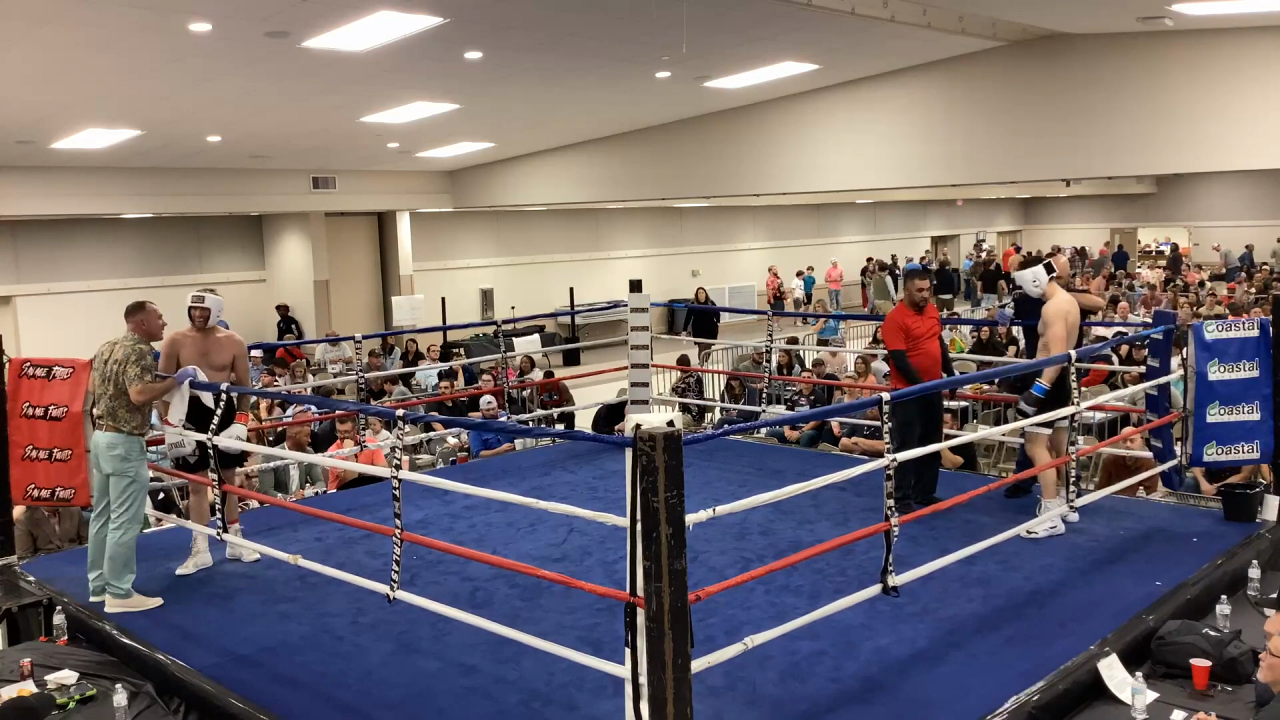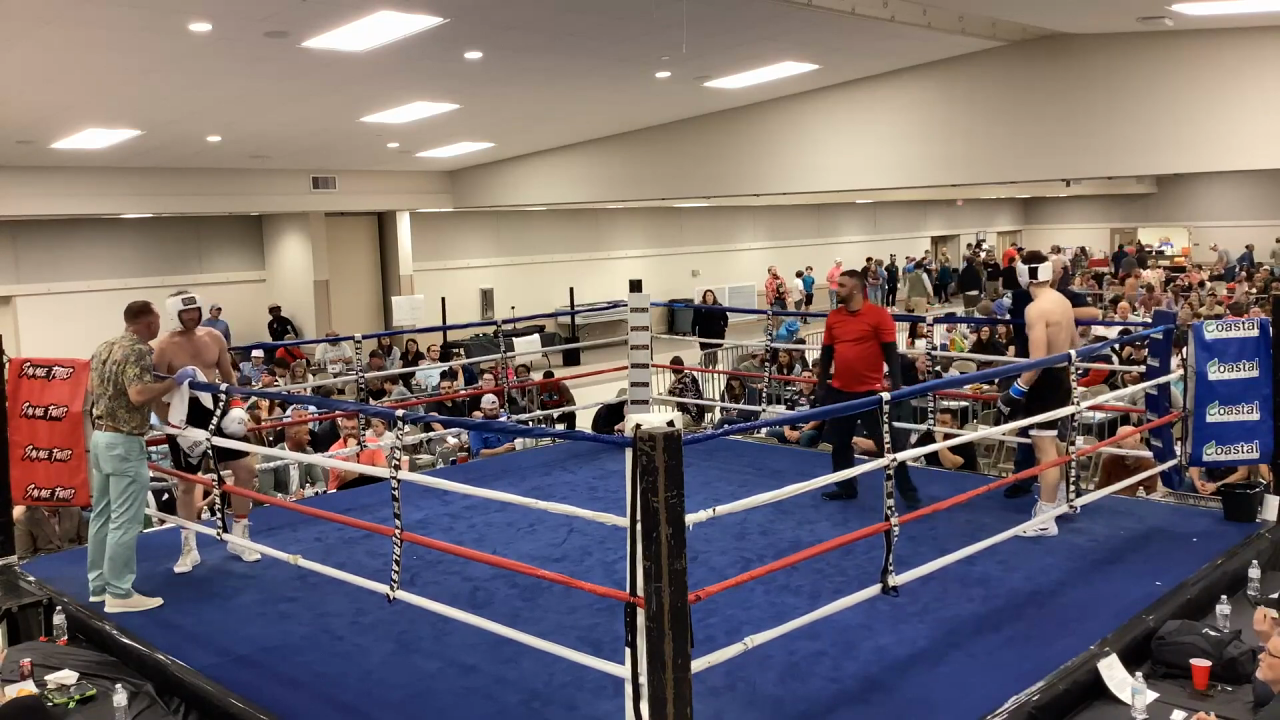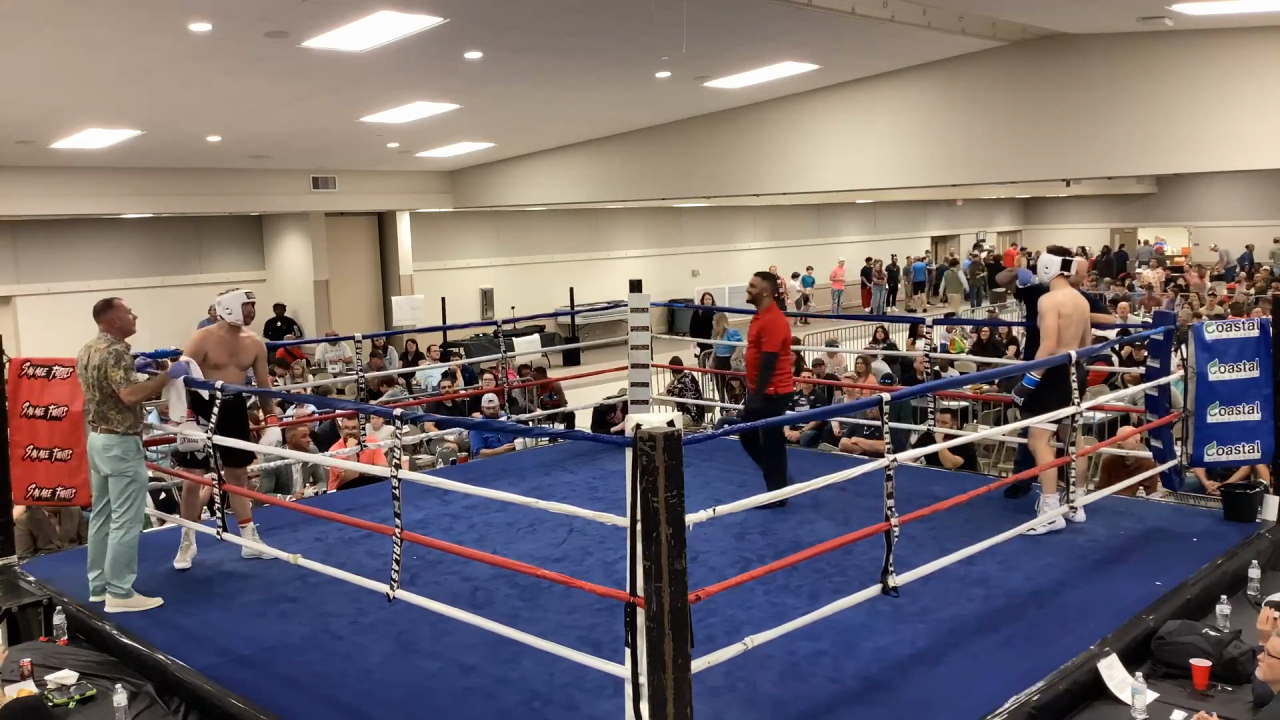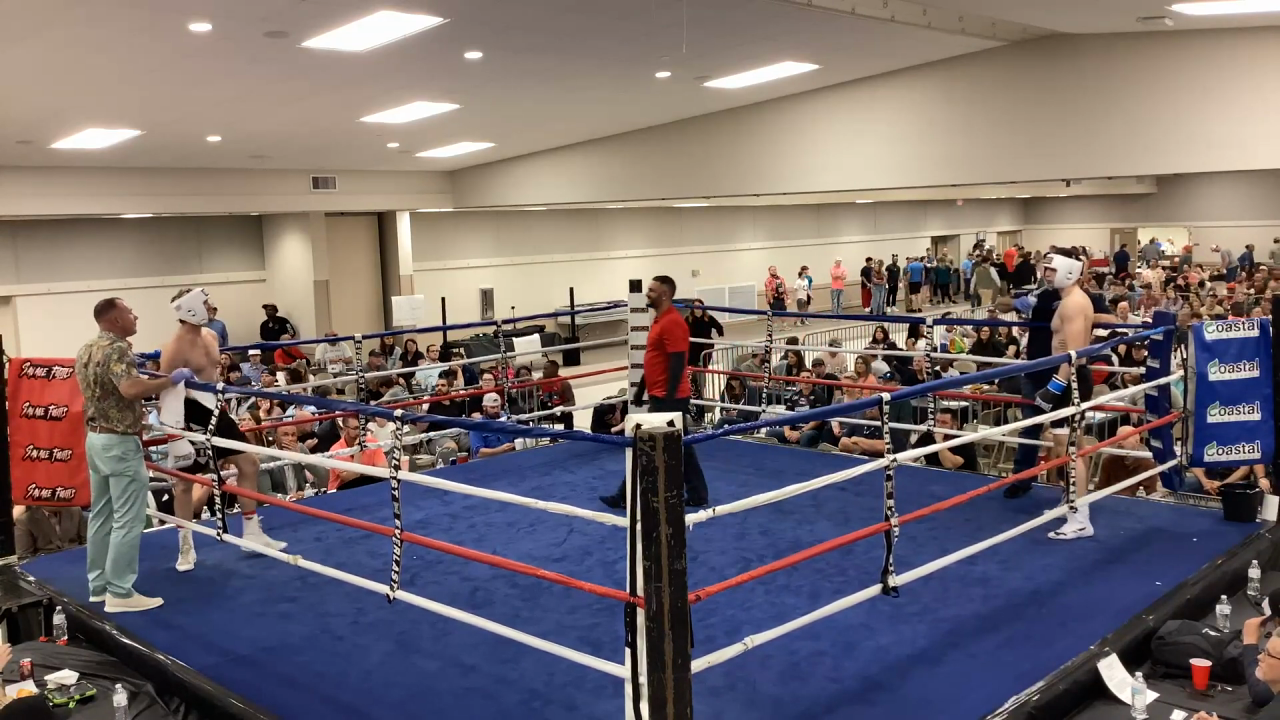
dt=1s
person 1, frame 1
left shoulder: (106, 348)
right shoulder: (138, 351)
left elbow: (93, 387)
right elbow: (140, 394)
right wrist: (176, 379)
left hip: (100, 437)
right hip: (124, 443)
left knee: (102, 515)
right knee: (125, 521)
left ankle: (99, 585)
right ankle: (119, 593)
person 1, frame 2
left shoulder: (104, 348)
right shoulder: (137, 351)
right elbow: (139, 395)
right wrist: (176, 380)
left hip: (100, 437)
right hip: (124, 443)
left knee: (102, 515)
right knee: (125, 521)
left ankle: (99, 585)
right ankle: (119, 593)
person 1, frame 3
left shoulder: (87, 350)
right shoulder: (115, 351)
right elbow: (130, 395)
left wrist: (131, 369)
right wrist: (168, 374)
left hip: (97, 439)
right hip: (120, 444)
left knee: (102, 515)
right knee: (125, 520)
left ankle: (99, 584)
right ankle: (120, 593)
person 1, frame 4
left shoulder: (86, 351)
right shoulder: (116, 350)
right elbow: (131, 389)
right wrist: (171, 378)
left hip: (96, 439)
right hip: (119, 443)
left knee: (102, 516)
right knee: (127, 519)
left ankle: (99, 585)
right ankle: (119, 592)
person 2, frame 1
left shoulder: (1053, 307)
right shoulder: (1068, 300)
left elbow: (1056, 356)
left wrist: (1035, 391)
left hip: (1050, 380)
right hip: (1062, 378)
left knee: (1035, 447)
right knee: (1059, 446)
left ankle: (1051, 518)
right ankle: (1065, 505)
person 2, frame 2
left shoulder: (1036, 309)
right shoulder: (1063, 301)
left elbow: (1037, 359)
right elbow: (1072, 343)
left wrist: (1015, 392)
left hip: (1045, 380)
right hip: (1061, 376)
left knee: (1044, 450)
right knee: (1050, 443)
left ankle: (1045, 521)
person 2, frame 3
left shoulder: (1049, 300)
right shoulder: (1081, 300)
left elbow: (1047, 347)
left wrist: (1029, 381)
left hip: (1055, 374)
right hip: (1075, 371)
left knee: (1038, 440)
left ankle: (1051, 513)
right ankle: (1075, 506)
person 2, frame 4
left shoulder: (1071, 303)
right shoulder: (1079, 299)
left elbow: (1073, 352)
left wrist: (1054, 386)
left hip: (1068, 378)
right hip: (1076, 375)
left knee: (1065, 446)
left ankle: (1081, 520)
right ankle: (1074, 504)
person 3, frame 1
left shoulder: (233, 342)
right shoulder: (175, 341)
left elbow: (243, 384)
left wrist: (242, 419)
right wrist: (169, 423)
left hip: (223, 410)
right hip: (189, 413)
left knee: (229, 481)
right knee: (197, 485)
left ankle: (235, 542)
right ankle: (200, 551)
person 3, frame 2
left shoulder: (214, 337)
right shoulder: (163, 348)
left elbow: (227, 374)
left wrist: (236, 405)
right wrist: (175, 428)
left hip: (215, 408)
right hip: (185, 414)
left knee: (246, 470)
right knee: (187, 483)
left ankle: (239, 538)
right ankle: (189, 549)
person 3, frame 3
left shoulder: (255, 343)
right shoulder: (203, 339)
left elbow: (264, 384)
left wrist: (272, 421)
left hip: (234, 407)
right hip: (202, 408)
left knee: (238, 477)
right knee: (192, 481)
left ankle: (250, 541)
right ankle: (187, 542)
person 3, frame 4
left shoulder: (210, 336)
right shoulder: (174, 348)
right elbow: (167, 395)
right wrist: (175, 436)
left hip: (214, 408)
right hip: (188, 414)
left knee: (249, 463)
right knee: (185, 481)
left ankle: (254, 534)
right ankle: (186, 548)
person 4, frame 1
left shoulder: (932, 311)
right shoulder: (895, 319)
right elbow: (899, 359)
left wrist: (950, 374)
right wrist: (921, 385)
left hip: (932, 389)
right hip: (908, 391)
left knee: (931, 444)
right knee: (907, 446)
left ankle: (924, 492)
right ankle: (902, 498)
person 4, frame 2
left shoulder: (879, 315)
right shoulder: (834, 317)
left elbow: (891, 352)
right elbow: (826, 353)
left wrist: (896, 385)
right wrist: (822, 384)
left hip: (870, 391)
right hip: (839, 390)
left knee: (886, 442)
right knee: (838, 441)
left ankle: (907, 490)
right ankle: (846, 487)
person 4, frame 3
left shoulder: (773, 320)
right shoulder: (760, 316)
left elbow: (769, 362)
left wrist: (757, 397)
right wrist: (754, 395)
left hip: (773, 393)
right hip: (760, 391)
left knee: (771, 443)
right knee: (747, 436)
right ankle: (778, 479)
person 4, frame 4
left shoulder: (672, 322)
right shoulder: (659, 320)
left elbow: (677, 364)
left wrist: (670, 399)
right wrist: (640, 389)
left hip: (667, 398)
right hip: (660, 395)
left ankle: (628, 496)
right ankle: (697, 494)
